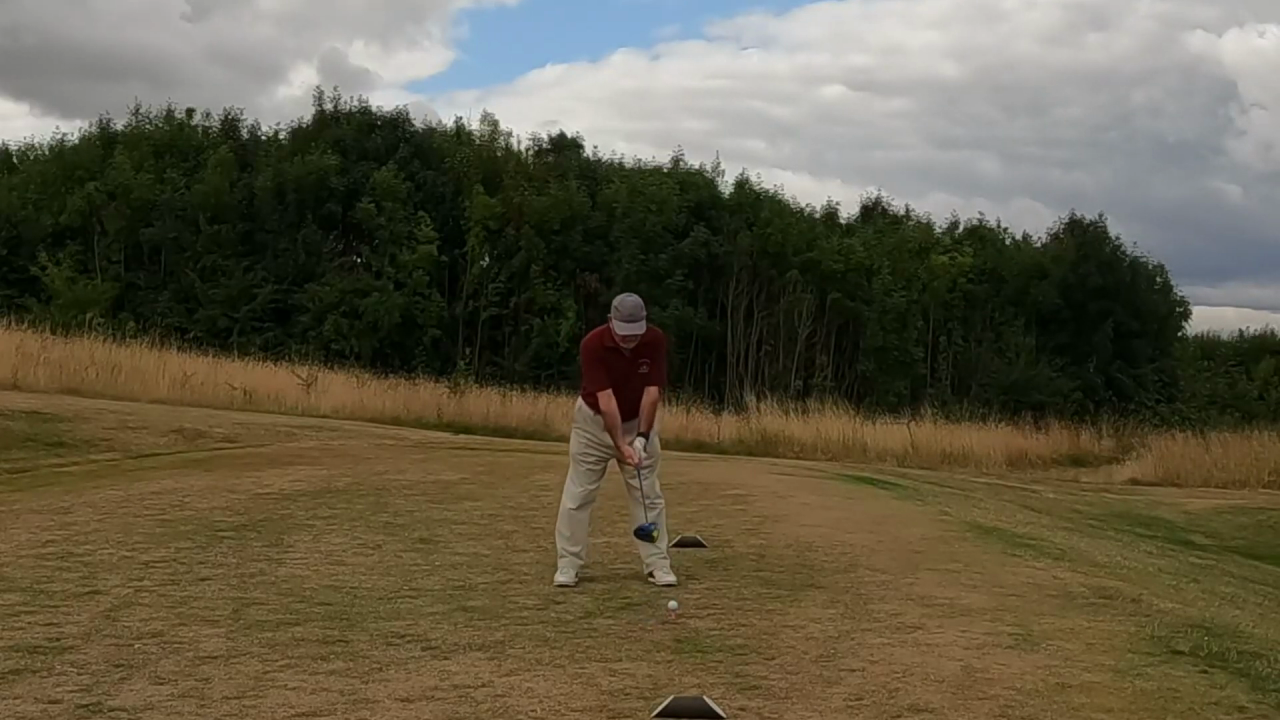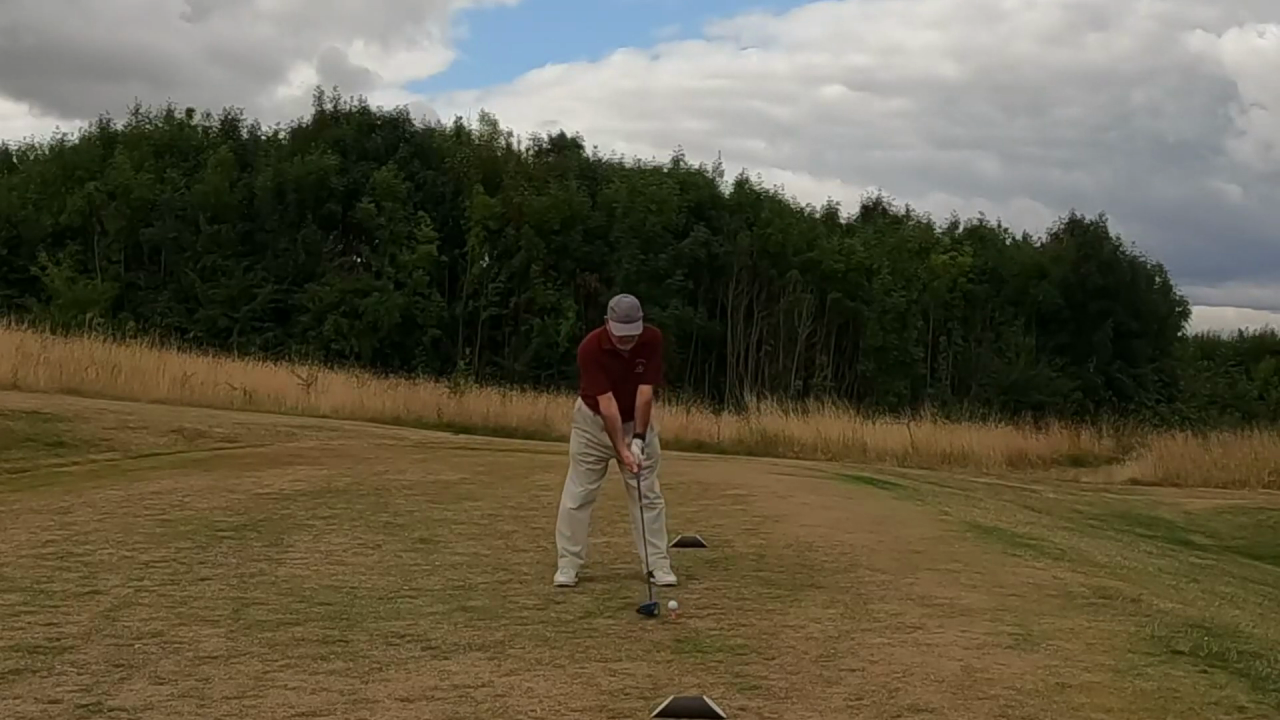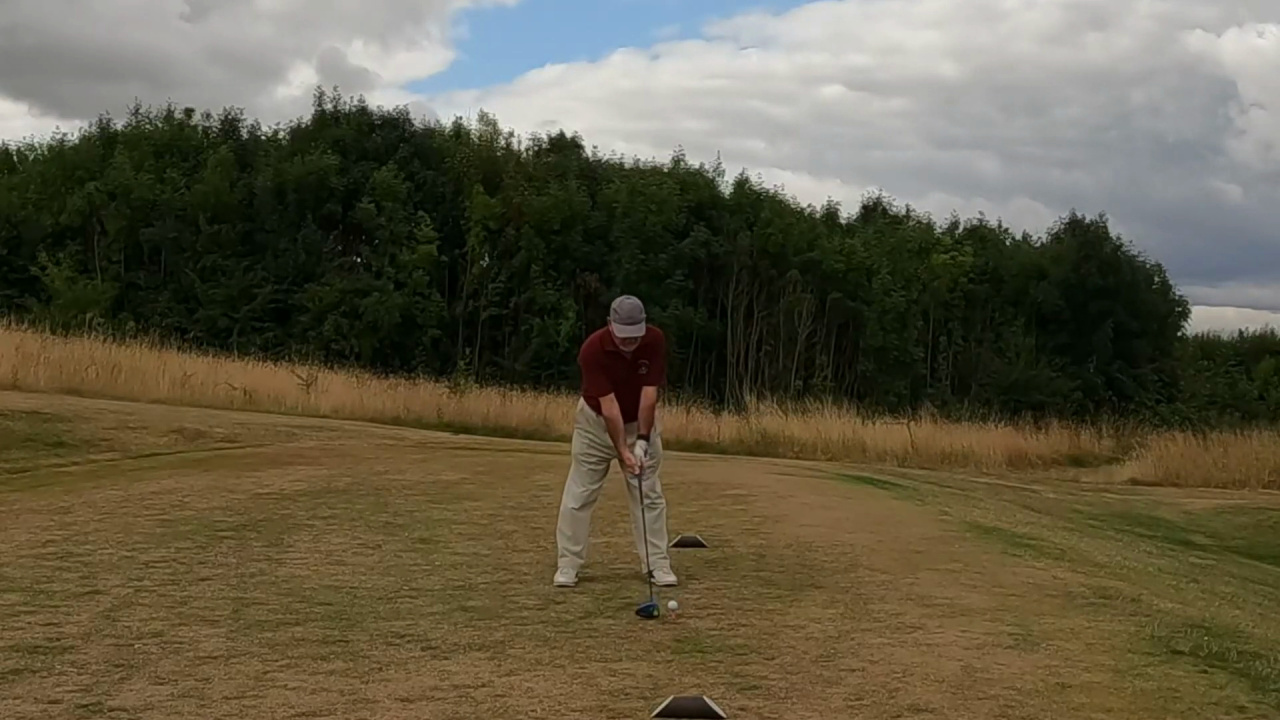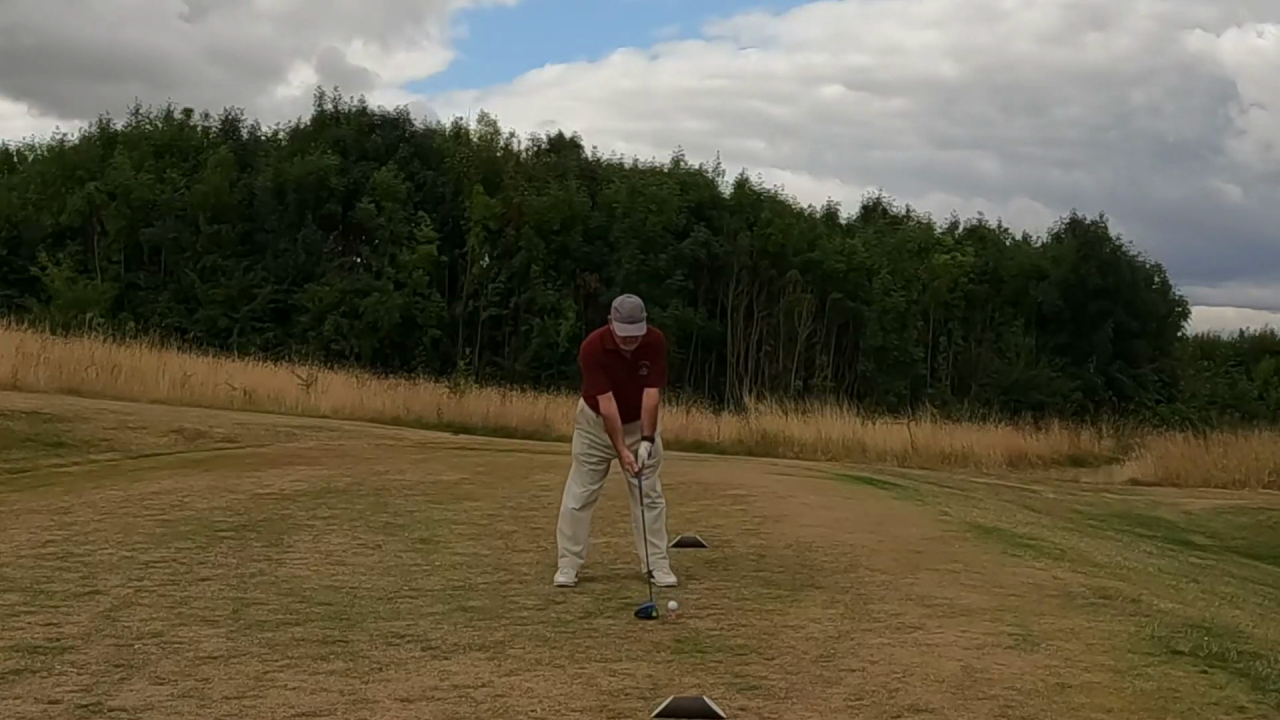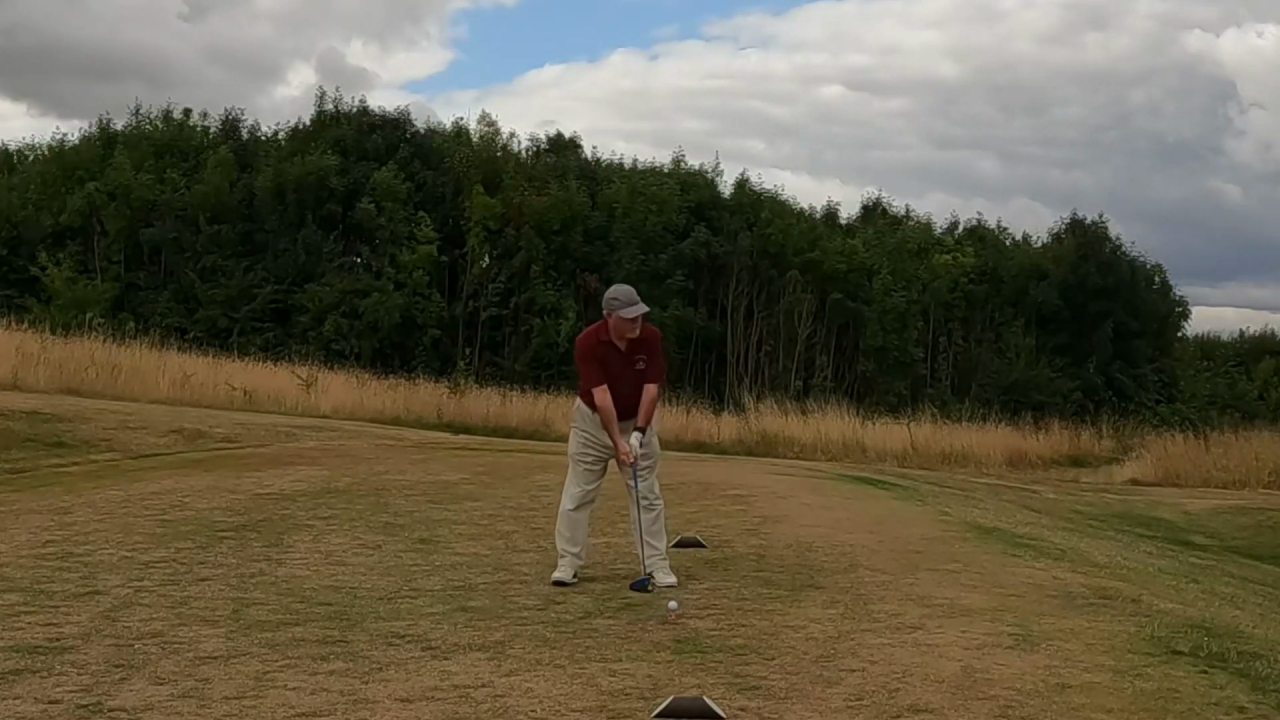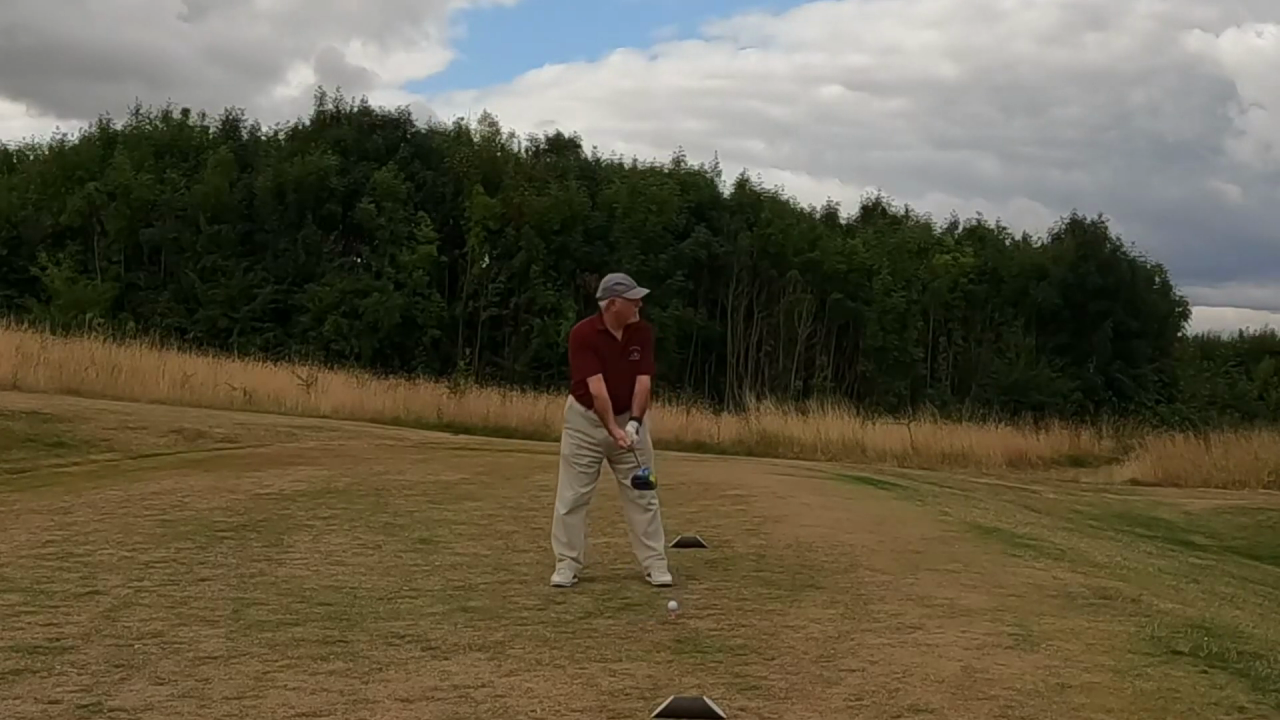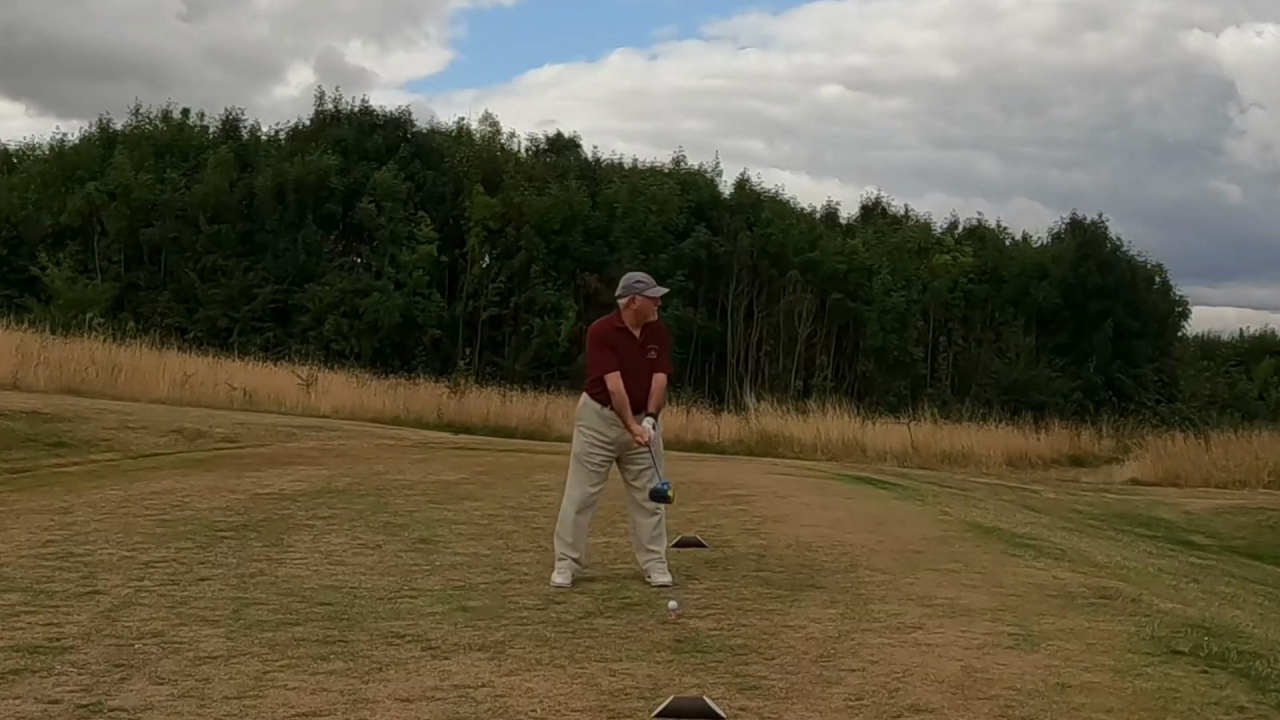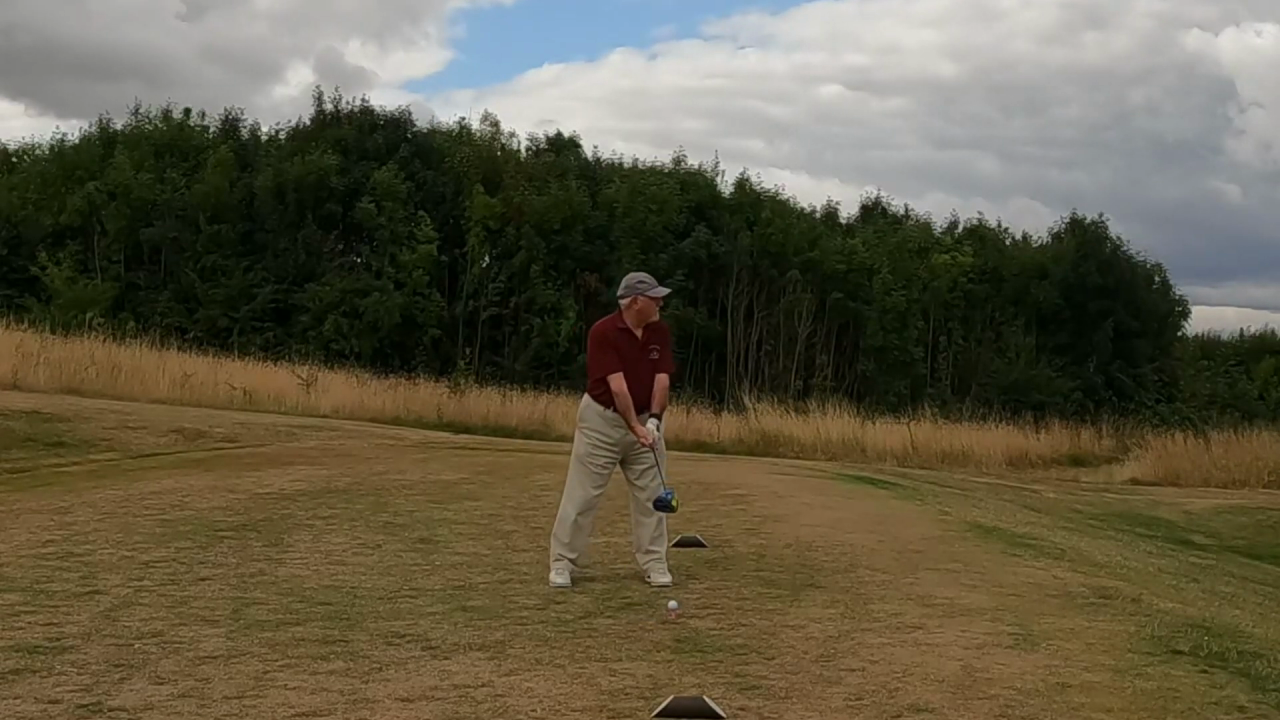
dt=0.3s
person 1, frame 1
left shoulder: (656, 341)
right shoulder: (592, 344)
left elbow: (652, 392)
right elbow: (606, 400)
left wrist: (642, 437)
right wrist: (620, 446)
left hip: (637, 422)
right hip: (594, 420)
left knee: (649, 494)
right knee: (578, 494)
left ankle: (657, 563)
right ankle: (568, 564)
person 1, frame 2
left shoulder: (652, 339)
right shoulder: (590, 348)
left elbow: (645, 392)
right elbow: (606, 403)
left wrist: (638, 439)
right wrist: (620, 449)
left hip: (636, 421)
right hip: (593, 420)
left knee: (648, 495)
right knee: (578, 494)
left ankle: (658, 564)
right ankle: (568, 564)
person 1, frame 3
left shoulder: (655, 340)
right shoulder: (592, 349)
left elbow: (649, 394)
right elbow: (608, 405)
left wrist: (642, 440)
right wrist: (622, 451)
left hip: (640, 422)
right hip: (595, 421)
left knee: (650, 495)
right knee: (578, 494)
left ankle: (658, 564)
right ankle: (568, 565)
person 1, frame 4
left shoulder: (656, 342)
right shoulder: (593, 347)
left elbow: (651, 395)
right elbow: (606, 402)
left wrist: (646, 441)
right wrist: (621, 450)
left hip: (640, 424)
right hip: (595, 422)
left knee: (650, 495)
right knee: (579, 495)
left ankle: (657, 564)
right ankle: (568, 565)
person 1, frame 5
left shoulder: (651, 338)
right shoulder: (588, 342)
left elbow: (651, 390)
right elbow: (601, 396)
left wrist: (639, 433)
right wrist: (617, 441)
left hip: (636, 421)
right hip: (592, 421)
left knee: (648, 496)
right knee: (577, 493)
left ankle: (657, 565)
right ankle: (568, 564)
person 1, frame 6
left shoulder: (642, 332)
right shoulder: (583, 333)
left elbow: (643, 381)
right elbow: (596, 386)
left wrist: (634, 423)
right wrist: (613, 429)
left hip: (629, 420)
right hip: (586, 419)
left knee: (642, 494)
right knee: (572, 495)
left ankle: (655, 564)
right ankle: (567, 564)
person 1, frame 7
left shoulder: (659, 332)
right shoulder: (601, 331)
left elbow: (659, 379)
right elbow: (614, 384)
left wrist: (650, 419)
right wrist: (631, 426)
left hip: (642, 420)
right hip: (598, 417)
left knee: (649, 495)
right knee: (581, 493)
left ankle: (654, 563)
right ankle: (566, 564)
person 1, frame 8
left shoulder: (660, 332)
right shoulder: (603, 332)
left elbow: (662, 380)
right elbow: (617, 385)
left wrist: (653, 420)
right wrist: (634, 427)
left hip: (644, 419)
right hip: (601, 418)
left knee: (650, 494)
right knee: (582, 494)
left ankle: (654, 564)
right ankle: (563, 563)
